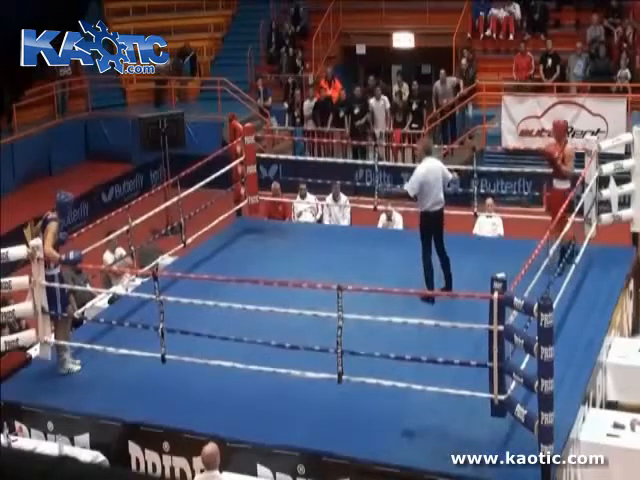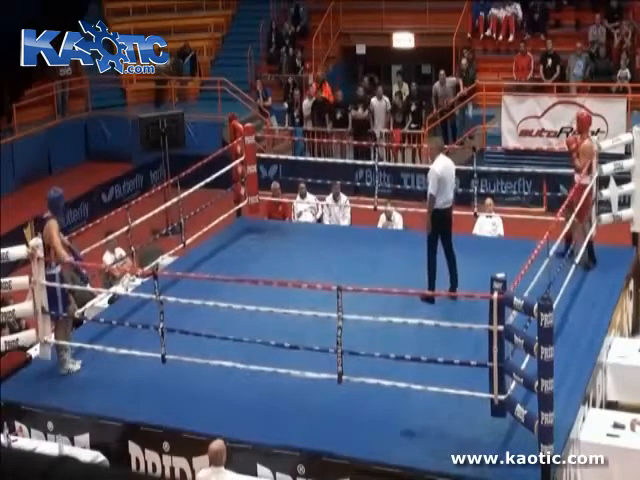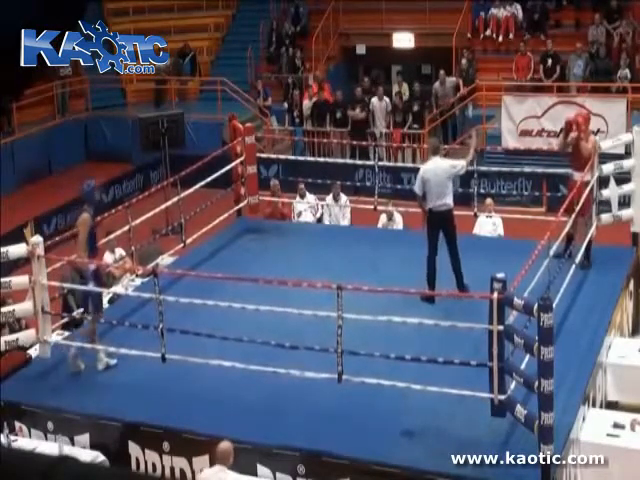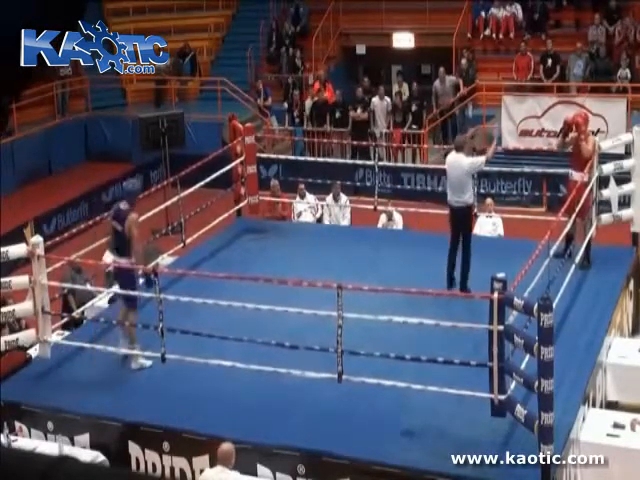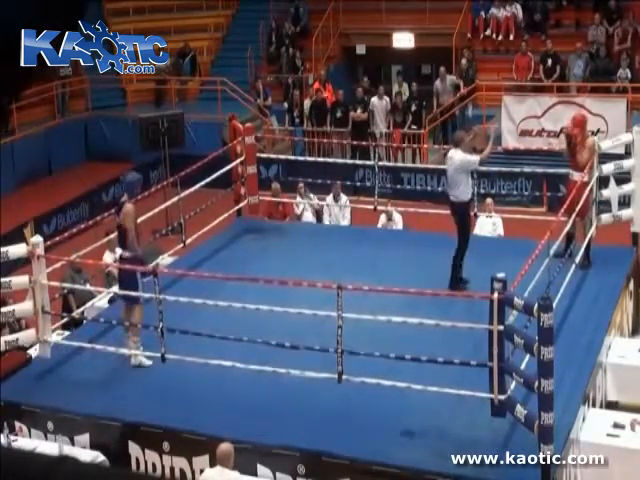
dt=1s
person 1, frame 1
left shoulder: (50, 217)
right shoulder: (54, 223)
left elbow: (39, 231)
right elbow: (47, 250)
right wrist: (66, 258)
left hip: (53, 272)
right hip: (51, 274)
left knee: (68, 312)
right knee: (60, 318)
left ankle: (66, 356)
right ankle: (63, 363)
person 1, frame 2
left shoulder: (50, 219)
right shoulder: (52, 222)
right elbow: (58, 248)
left wrist: (74, 254)
right wrist: (71, 261)
left hip: (55, 272)
right hip: (52, 274)
left knee: (69, 311)
right knee: (60, 319)
left ankle: (67, 356)
right ankle: (64, 363)
person 1, frame 3
left shoulder: (90, 215)
right shoulder: (85, 217)
right elbow: (81, 250)
left wrist: (99, 270)
right wrist: (87, 277)
left hip: (93, 269)
right hip: (87, 271)
left knee: (96, 315)
right knee: (93, 316)
left ankle: (100, 357)
right ankle: (75, 351)
person 1, frame 4
left shoulder: (114, 210)
right shoulder: (132, 217)
left elbow: (112, 239)
right elbow: (136, 247)
left hip: (117, 263)
right hip: (128, 266)
left knee: (126, 304)
right knee: (132, 309)
left ankle: (124, 344)
right ankle: (135, 358)
person 1, frame 5
left shoulder: (122, 204)
right shoulder: (129, 207)
right elbow: (132, 238)
right wrist: (141, 259)
left hip: (123, 258)
right hip: (131, 259)
left knee: (128, 303)
right knee: (138, 304)
left ankle: (130, 344)
right ankle: (135, 353)
person 2, frame 1
left shoulder: (421, 170)
right shoulder: (438, 164)
left elbow: (409, 192)
right elbow: (449, 179)
right wrist: (455, 176)
left hip: (427, 214)
right hip: (439, 211)
left knee: (426, 253)
right knee: (441, 249)
left ankle: (430, 292)
right ankle: (448, 285)
person 2, frame 2
left shoulder: (435, 168)
right shoulder: (450, 163)
left elbow: (432, 196)
left wrist: (428, 218)
left hip: (437, 212)
right hip: (448, 210)
left knee: (432, 253)
right knee: (449, 249)
left ankle: (431, 292)
right ankle: (453, 288)
person 2, frame 3
left shoulder: (424, 169)
right shoulder: (448, 165)
left elbow: (419, 195)
right elbow: (467, 161)
left wrist: (425, 211)
right wrist: (473, 143)
left hip: (433, 214)
right hip: (447, 213)
left knee: (432, 254)
right knee: (453, 251)
left ankle: (430, 292)
right ankle: (461, 286)
person 2, frame 4
left shoulder: (450, 158)
right shoulder: (469, 163)
left elbow: (458, 148)
right elbow: (488, 156)
left wrist: (467, 136)
right wrist: (495, 140)
left hip: (453, 208)
right hip: (465, 209)
left knee: (453, 245)
right knee: (466, 248)
left ankle: (450, 281)
right ankle: (463, 286)
person 2, frame 5
left shoulder: (452, 153)
right shoulder: (462, 159)
left elbow: (463, 147)
right elbow: (483, 156)
left wrist: (472, 136)
right wrist: (492, 138)
left hip: (455, 202)
right hip: (461, 204)
left knee: (462, 241)
right knee: (463, 243)
left ankle: (457, 276)
right ankle: (454, 282)
person 3, frame 1
left shoulder: (568, 149)
right shoulder: (554, 146)
left elbow: (569, 172)
left wrist: (557, 161)
right wrist: (550, 159)
left hip: (563, 190)
right hip: (554, 187)
left knee: (561, 225)
right knee: (557, 224)
left ankle: (561, 261)
right ankle: (569, 248)
person 3, frame 2
left shoulder: (586, 145)
right shoulder: (580, 140)
left elbow: (581, 168)
left wrist: (573, 153)
right wrist: (574, 149)
left hip: (583, 185)
right hip: (578, 183)
left knee: (583, 221)
right knee: (570, 215)
left ankle: (591, 258)
right ankle: (569, 249)
person 3, frame 3
left shoulder: (591, 139)
right shoulder: (574, 136)
left elbow: (587, 153)
right elbow: (561, 149)
left wrist: (581, 135)
right wrist: (566, 132)
left hip: (585, 181)
right hip: (574, 179)
left knee: (585, 219)
right knee: (572, 216)
left ankle: (587, 257)
right ankle: (567, 250)
person 3, frame 4
left shoulder: (590, 139)
right shoulder: (574, 137)
left elbow: (587, 154)
right elbow: (560, 147)
left wrist: (582, 135)
right wrist: (565, 132)
left hip: (584, 181)
right hip: (573, 179)
left knee: (584, 219)
right knee: (571, 216)
left ankle: (587, 257)
right ankle: (567, 249)
person 3, frame 5
left shoulder: (590, 141)
right shoulder: (575, 139)
left elbow: (582, 162)
left wrist: (578, 144)
right wrist: (569, 142)
left hip: (584, 181)
right hip: (573, 179)
left knee: (584, 219)
right knee: (571, 216)
left ankle: (586, 257)
right ankle: (567, 249)
